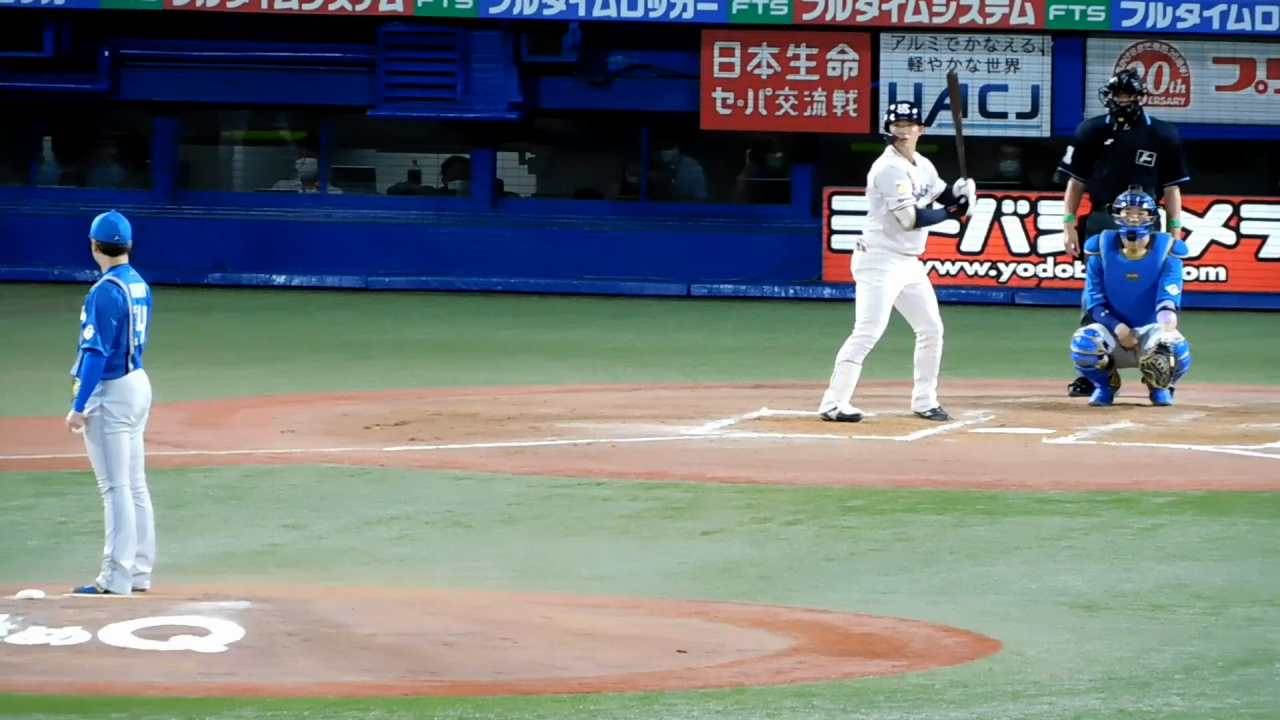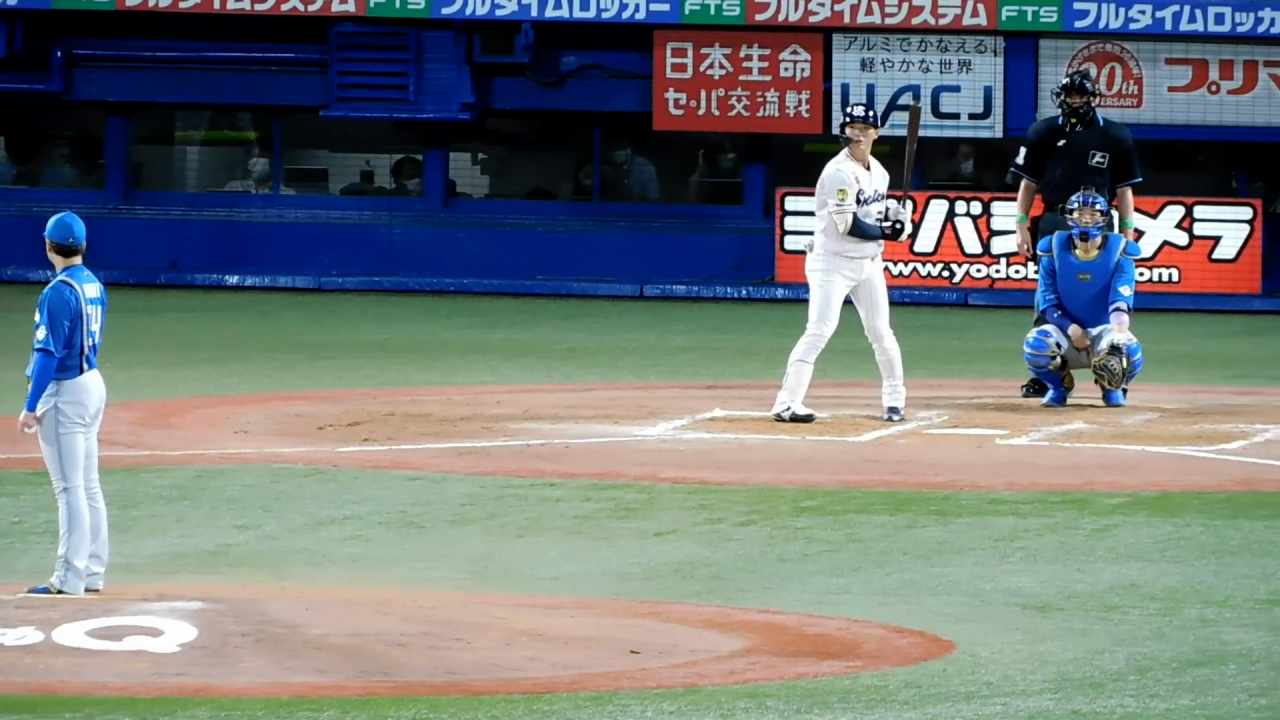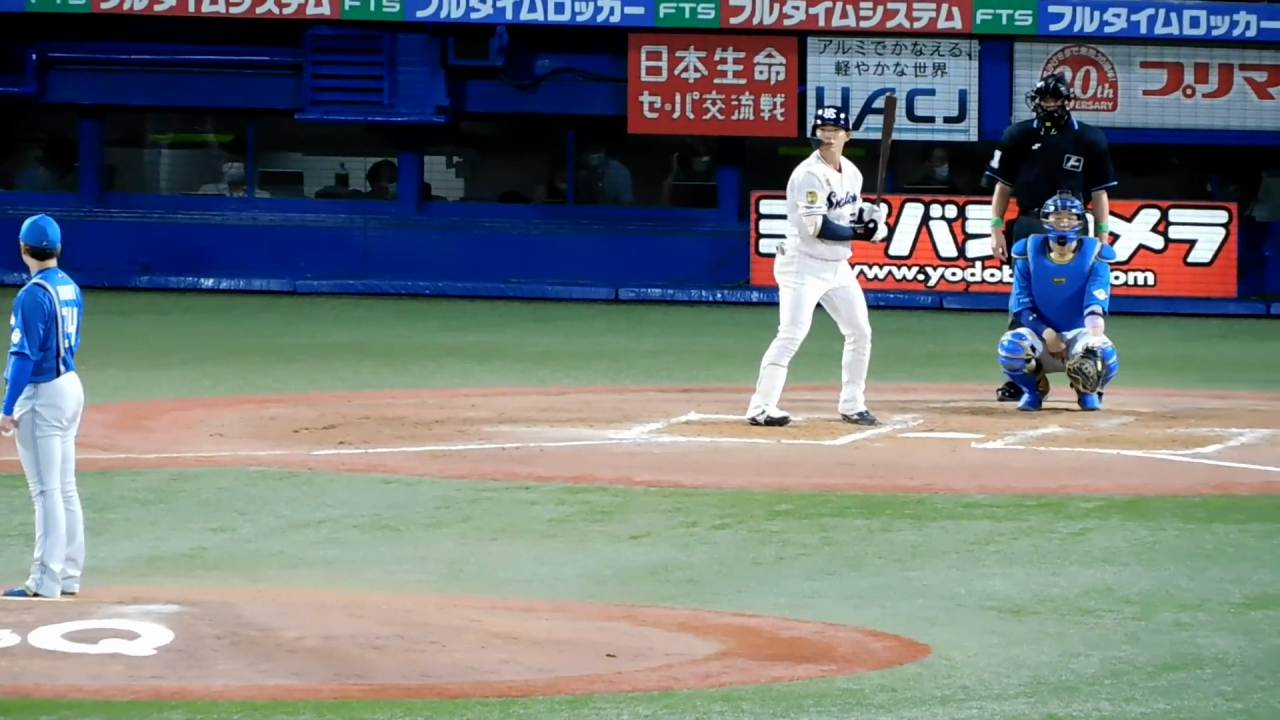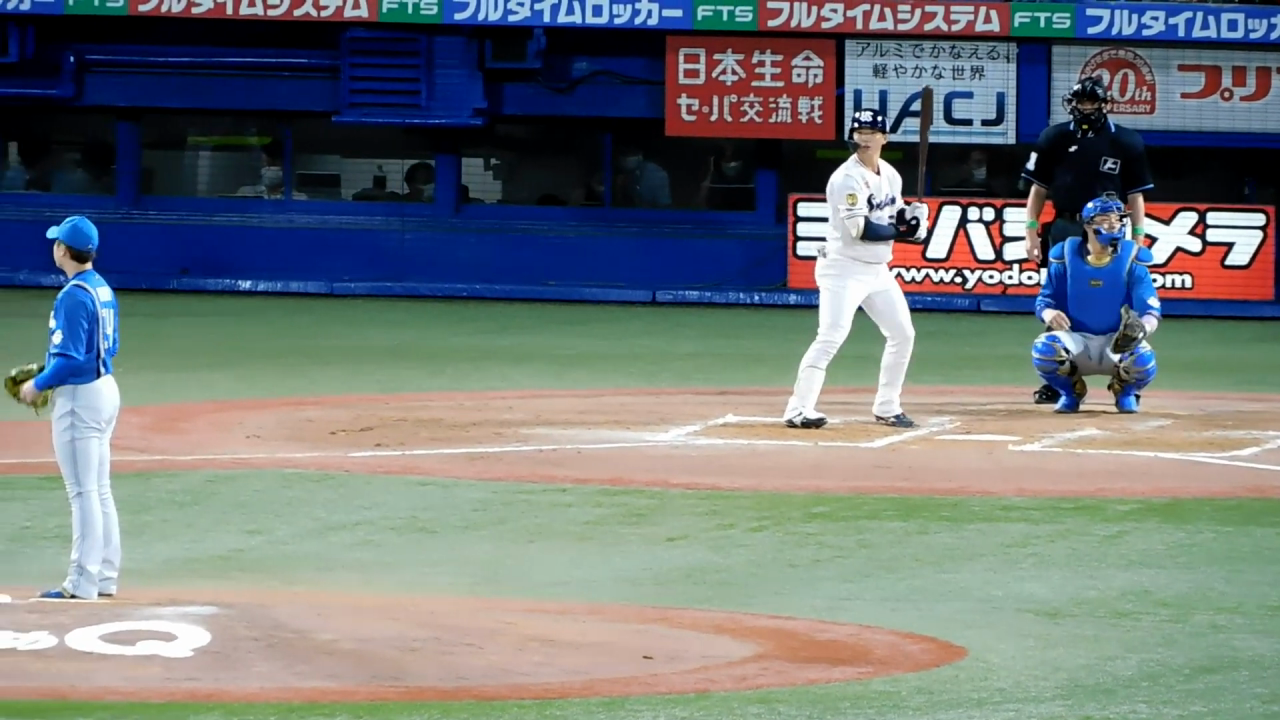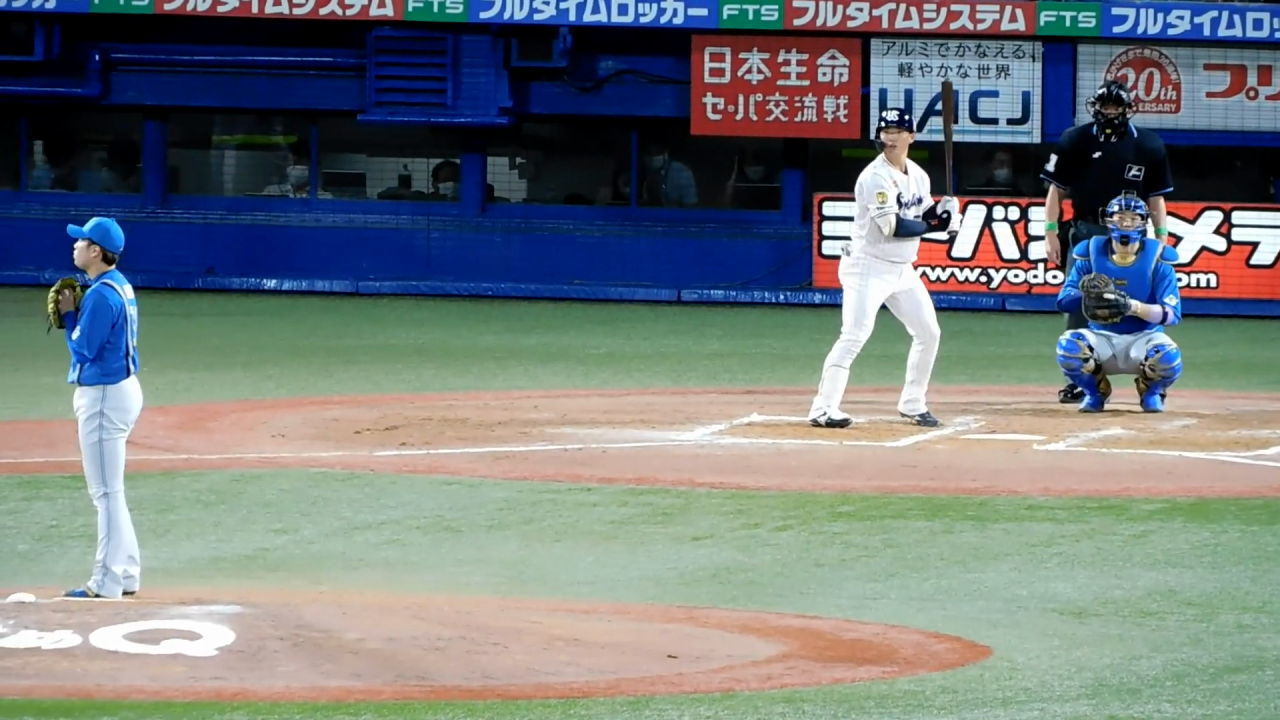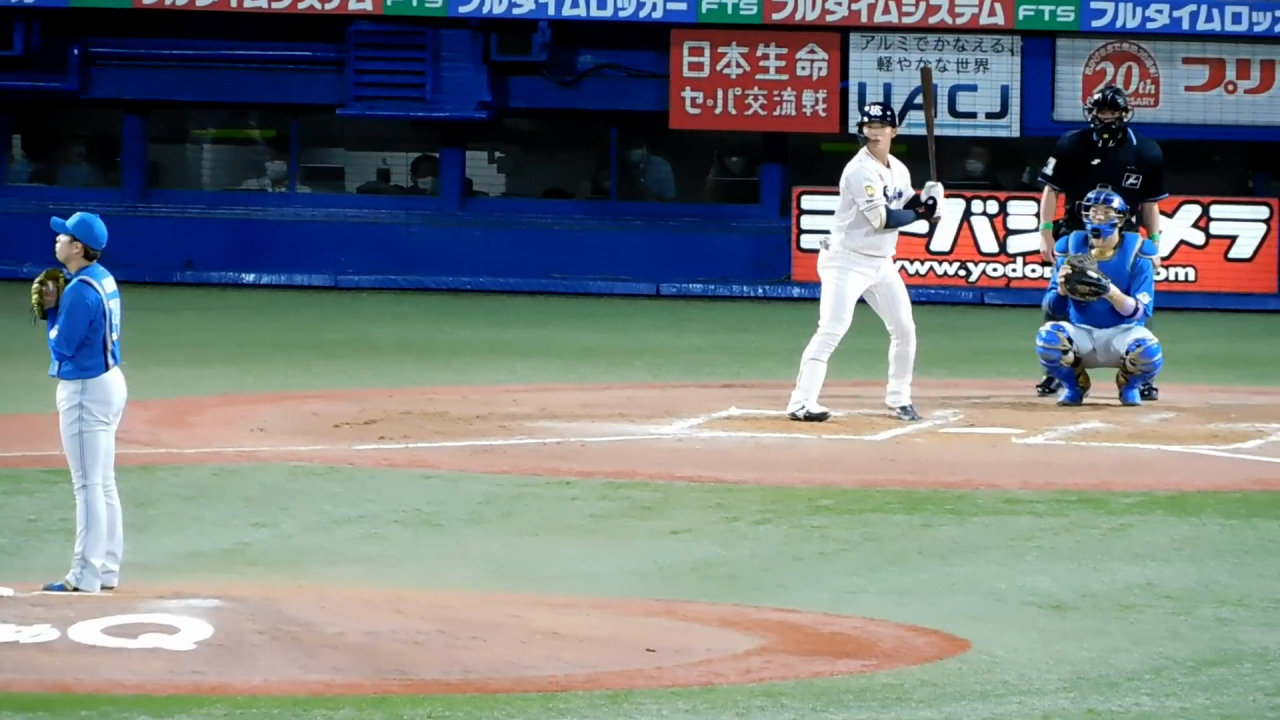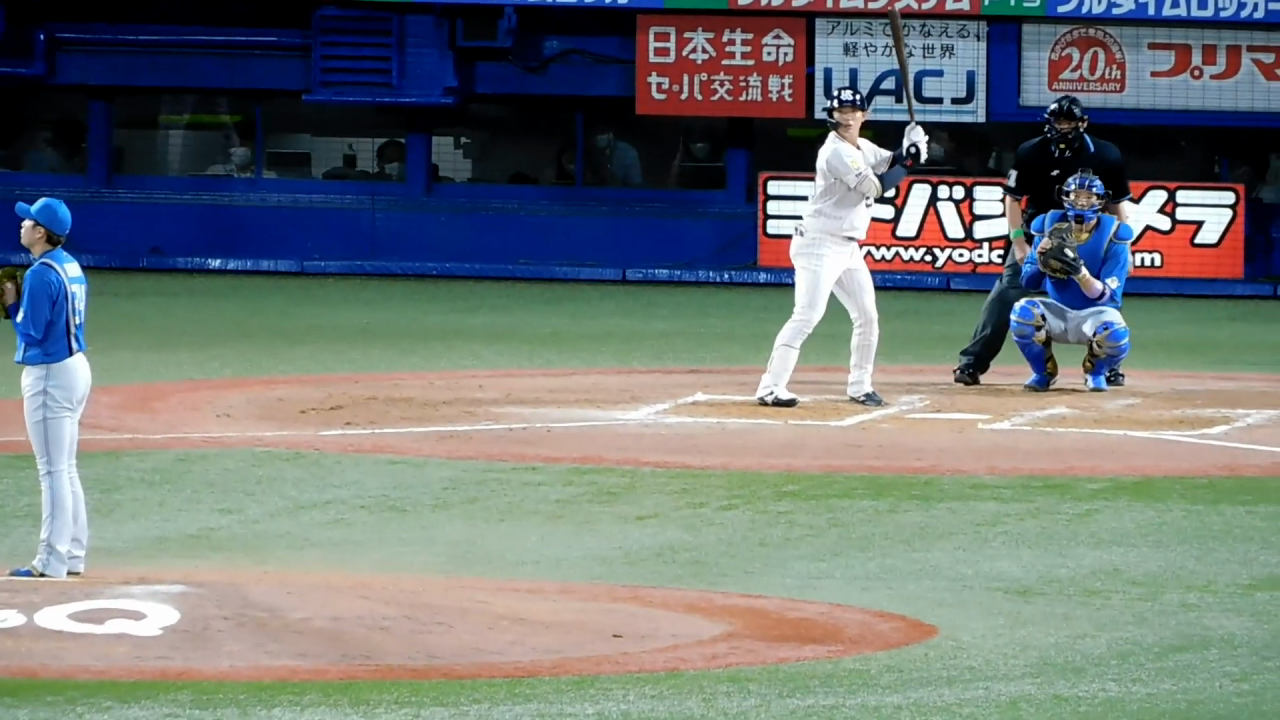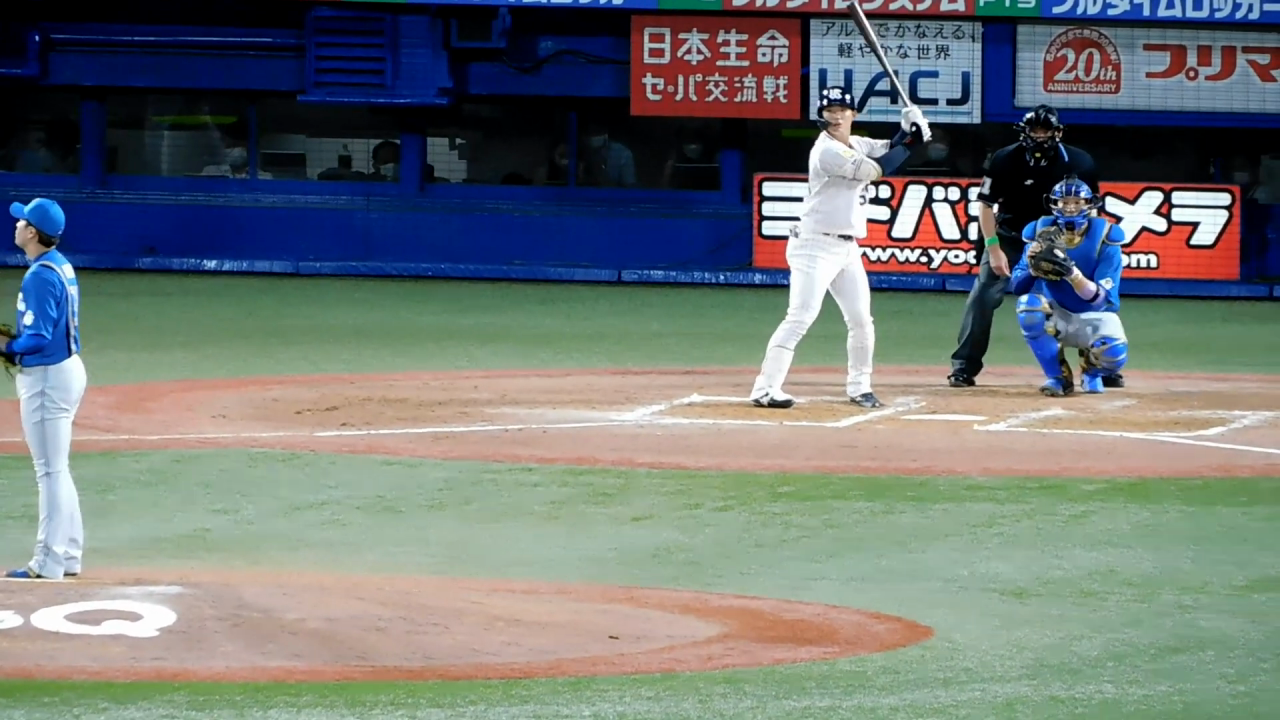
dt=0.4s
person 1, frame 1
left shoulder: (105, 290)
right shoulder: (139, 285)
left elbow: (97, 353)
left wrist: (79, 406)
left hip: (110, 392)
right hip: (136, 384)
left knee: (115, 488)
right knee: (134, 485)
left ankle: (117, 578)
right ankle: (138, 571)
person 1, frame 2
left shoulder: (59, 291)
right shoulder: (95, 285)
left elbow: (49, 353)
left wrist: (31, 406)
left hip: (65, 392)
right hip: (92, 384)
left knee: (69, 488)
right knee: (88, 485)
left ankle: (70, 578)
right ankle: (92, 571)
person 1, frame 3
left shoulder: (32, 295)
right shoulder: (71, 288)
left hip: (41, 395)
right hip: (69, 387)
left knee: (46, 490)
right knee: (64, 488)
left ankle: (46, 581)
right ankle: (67, 574)
person 1, frame 4
left shoulder: (72, 296)
right shoulder: (102, 289)
left elbow: (68, 359)
left wrist: (37, 385)
right wrist: (46, 376)
left hip: (78, 398)
right hip: (104, 390)
left knee: (82, 492)
right knee: (100, 490)
left ankle: (82, 584)
right ankle: (104, 576)
person 1, frame 5
left shoulder: (101, 294)
right shoulder: (117, 285)
left elbow: (82, 350)
left wrist: (68, 315)
right wrist: (73, 313)
left hip: (104, 396)
right hip: (119, 390)
left knee: (107, 492)
right knee: (109, 489)
left ankle: (107, 583)
right ankle: (126, 573)
person 1, frame 6
left shoulder: (79, 290)
right shoulder: (102, 278)
left elbow: (62, 349)
left wrist: (52, 311)
right wrist: (57, 307)
left hip: (85, 390)
right hip: (107, 382)
left knee: (87, 486)
right knee: (103, 483)
left ankle: (85, 576)
right ankle: (106, 568)
person 1, frame 7
left shoulder: (41, 273)
right shoulder: (69, 265)
left elbow: (30, 333)
left wrist: (11, 306)
right wrist: (19, 303)
left hip: (50, 375)
right hip: (73, 368)
left knee: (52, 470)
right knee: (65, 469)
left ankle: (52, 562)
right ankle: (71, 554)
person 1, frame 8
left shoulder: (40, 276)
right shoulder: (60, 266)
left elbow: (38, 337)
left hip: (46, 377)
right hip: (66, 369)
left knee: (49, 471)
right knee: (58, 469)
left ankle: (49, 563)
right ankle: (69, 554)
person 2, frame 1
left shoulder: (922, 164)
right shoulder: (889, 168)
left elbow: (940, 195)
right elbow: (911, 219)
left wrist: (961, 192)
right wrist: (953, 210)
left hip: (909, 261)
right hip: (880, 260)
left knee: (931, 328)
right knee: (867, 331)
left ankle: (925, 400)
right ankle: (833, 403)
person 2, frame 2
left shoulder: (879, 172)
right shoulder: (838, 171)
right elbow: (847, 225)
left wrist: (893, 214)
right wrist: (887, 232)
left hip: (869, 263)
right hip: (832, 262)
left knee: (881, 331)
right knee: (819, 331)
left ankle: (894, 399)
right ankle: (786, 403)
person 2, frame 3
left shoulder: (852, 172)
right shoulder: (808, 174)
right elbow: (818, 227)
left wrist: (868, 216)
right wrist: (860, 233)
left hip: (838, 267)
right hip: (803, 264)
left knee: (860, 332)
right knee: (791, 334)
left ankle: (853, 405)
right ankle: (761, 407)
person 2, frame 4
left shoulder: (890, 175)
right shoulder: (846, 177)
right elbow: (860, 230)
left wrist: (911, 216)
right wrist: (903, 231)
left hip: (878, 269)
right hip: (844, 268)
left knee: (902, 333)
right knee: (830, 337)
left ankle: (887, 407)
right ankle: (797, 409)
person 2, frame 5
left shoulder: (919, 175)
right shoulder: (875, 176)
left elbow: (923, 215)
right elbow: (892, 227)
left wrist: (941, 213)
right wrist: (936, 225)
left hip: (903, 269)
right hip: (868, 266)
left knee: (928, 332)
right knee: (854, 336)
left ankle: (913, 404)
right ankle: (822, 409)
person 2, frame 6
left shoulder: (898, 168)
right shoulder: (860, 169)
left elbow: (906, 205)
right elbow: (882, 219)
left wrist: (927, 197)
right wrist: (922, 212)
left hip: (882, 262)
right hip: (846, 259)
left knee: (904, 327)
right knee: (832, 330)
left ankle: (900, 398)
right ankle: (801, 402)
person 2, frame 7
left shoulder: (863, 147)
right shoulder: (835, 152)
left elbow: (890, 164)
right elbow: (875, 186)
left wrist: (908, 147)
right wrist: (909, 162)
left hip: (849, 247)
right hip: (819, 244)
left knee: (867, 316)
right knee: (806, 316)
left ankle: (860, 386)
right ankle: (770, 388)
person 2, frame 8
left shoulder: (857, 144)
right shoulder: (826, 150)
left elbow: (889, 149)
right elbow: (876, 170)
left wrist: (907, 128)
right wrist: (910, 142)
left hip: (847, 247)
right hip: (815, 245)
left knee: (861, 319)
right knee: (800, 317)
left ankle: (859, 386)
right ankle: (766, 388)
person 3, frame 1
left shoulder: (1163, 134)
right shoulder: (1091, 131)
left elbow: (1172, 188)
right elbow: (1075, 182)
left wrist: (1174, 232)
right wrist: (1070, 225)
right hip: (1101, 223)
person 3, frame 2
left shoulder: (1116, 135)
right shoulder: (1043, 131)
left elbow: (1124, 189)
right elbow: (1029, 183)
left wrist: (1127, 233)
right wrist: (1022, 225)
right hip: (1053, 223)
person 3, frame 3
left shoulder: (1090, 139)
right shoulder: (1018, 135)
left elbow: (1099, 193)
right elbow: (1003, 186)
left wrist: (1102, 236)
right wrist: (997, 229)
right hip: (1028, 227)
person 3, frame 4
left shoulder: (1127, 141)
right shoulder: (1054, 137)
left elbow: (1135, 196)
right elbow: (1039, 188)
left wrist: (1138, 239)
right wrist: (1032, 230)
right hip: (1064, 230)
person 3, frame 5
left shoulder: (1149, 145)
right shoulder: (1074, 140)
left elbow: (1156, 198)
right elbow: (1056, 189)
left wrist: (1161, 239)
right wrist: (1051, 233)
right hip: (1086, 232)
person 3, frame 6
left shoulder: (1147, 152)
right shoulder: (1072, 144)
left elbow: (1150, 203)
right elbow: (1051, 190)
left wrist: (1154, 246)
right wrist: (1046, 235)
right hip: (1075, 234)
right ankle: (1054, 372)
person 3, frame 7
left shoulder: (1106, 156)
right shoulder: (1030, 153)
left elbow: (1116, 204)
right elbow: (1013, 199)
right wrist: (1018, 242)
right knee: (1005, 293)
right ankle: (972, 362)
person 3, frame 8
left shoulder: (1080, 163)
right shoulder: (1004, 160)
right elbow: (986, 205)
right wrist: (994, 249)
right hip: (1011, 235)
right knee: (983, 295)
right ankle: (964, 366)
person 4, frame 1
left shoulder: (1167, 251)
right shoulder: (1101, 249)
left elbow: (1168, 301)
right elbow: (1095, 302)
left wrist: (1167, 337)
right wrist: (1119, 329)
left hip: (1152, 330)
right hip: (1112, 330)
left knee: (1177, 351)
right knee: (1082, 344)
left ankle: (1160, 386)
right ankle: (1105, 384)
person 4, frame 2
left shoulder: (1119, 252)
right shoulder: (1054, 250)
left elbow: (1121, 302)
right elbow: (1047, 303)
left wrist: (1119, 338)
right wrist: (1072, 330)
left hip: (1105, 331)
right hip: (1065, 331)
left knee: (1130, 352)
right knee: (1035, 344)
left ankle: (1113, 387)
right ankle: (1058, 385)
person 4, frame 3
left shoulder: (1094, 255)
right shoulder: (1028, 253)
left elbow: (1096, 306)
right elbow: (1021, 307)
left wrist: (1094, 342)
right wrist: (1048, 335)
left hip: (1080, 334)
right hip: (1041, 334)
left knee: (1105, 356)
right knee: (1010, 347)
left ankle: (1088, 390)
right ankle: (1034, 389)
person 4, frame 4
left shoulder: (1131, 259)
right shoulder: (1066, 256)
left elbow: (1151, 309)
right elbow: (1043, 301)
left wrist: (1141, 328)
right wrist: (1048, 313)
left hip: (1119, 341)
right hip: (1077, 340)
left knee: (1143, 360)
right knee: (1043, 349)
left ankle: (1125, 392)
right ankle: (1071, 392)
person 4, frame 5
left shoulder: (1157, 258)
right shoulder: (1091, 254)
left elbow: (1172, 314)
right elbow: (1063, 301)
left wrist: (1133, 306)
right wrist: (1089, 294)
left hip: (1143, 339)
right hip: (1102, 338)
left knee: (1169, 357)
right knee: (1068, 346)
left ankle: (1150, 391)
right ankle: (1096, 391)
person 4, frame 6
left shoulder: (1136, 254)
right shoulder: (1072, 249)
left elbow: (1142, 311)
right elbow: (1054, 308)
left wrist: (1111, 291)
right wrist: (1062, 288)
left hip: (1123, 333)
right hip: (1083, 333)
left knee: (1149, 353)
right knee: (1047, 337)
left ankle: (1129, 385)
right ankle: (1075, 385)
person 4, frame 7
left shoulder: (1113, 237)
right shoulder: (1050, 226)
left elbow: (1108, 296)
right elbow: (1027, 283)
left wrist: (1080, 272)
right wrist: (1040, 263)
left hip: (1095, 313)
right hip: (1056, 312)
left knee: (1116, 338)
right knee: (1022, 312)
left ankle: (1095, 371)
right ankle: (1043, 372)
person 4, frame 8
left shoulder: (1105, 239)
right shoulder: (1041, 233)
left elbow: (1102, 298)
right elbow: (1017, 288)
left wrist: (1072, 273)
right wrist: (1032, 268)
left hip: (1096, 317)
right hip: (1058, 315)
left knee: (1113, 352)
right knee: (1028, 305)
left ankle: (1092, 373)
right ankle: (1058, 377)
